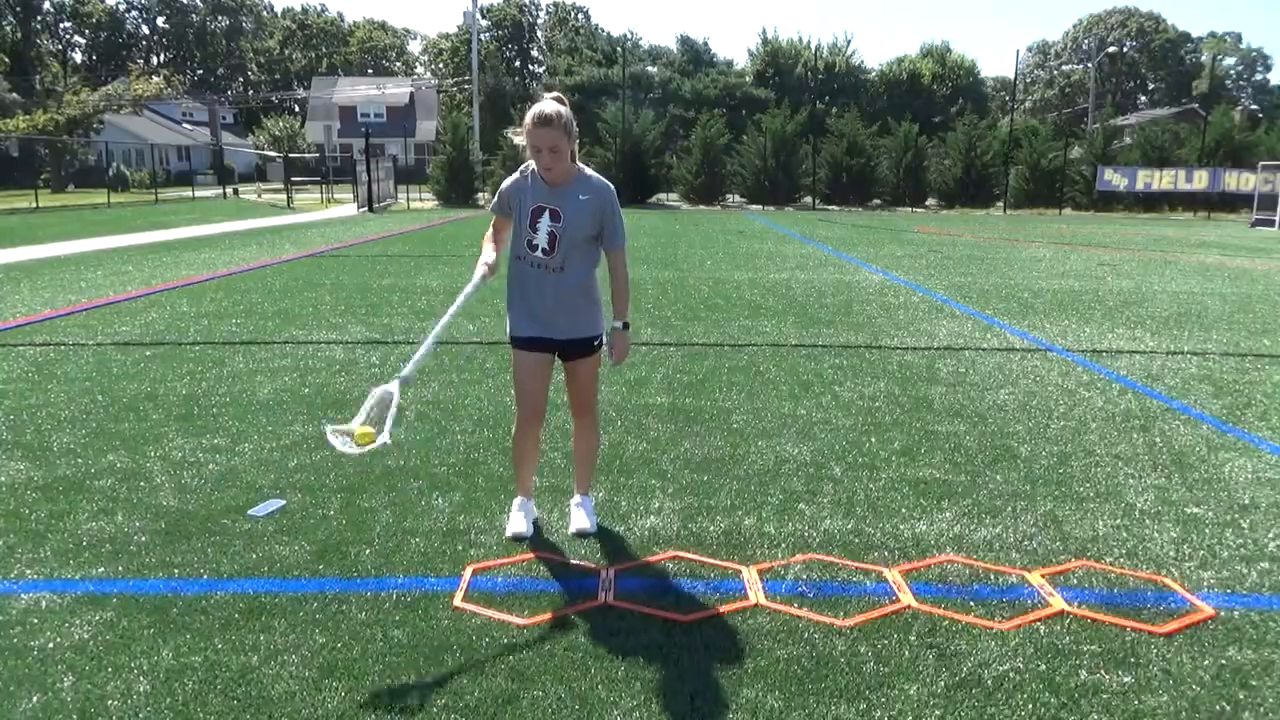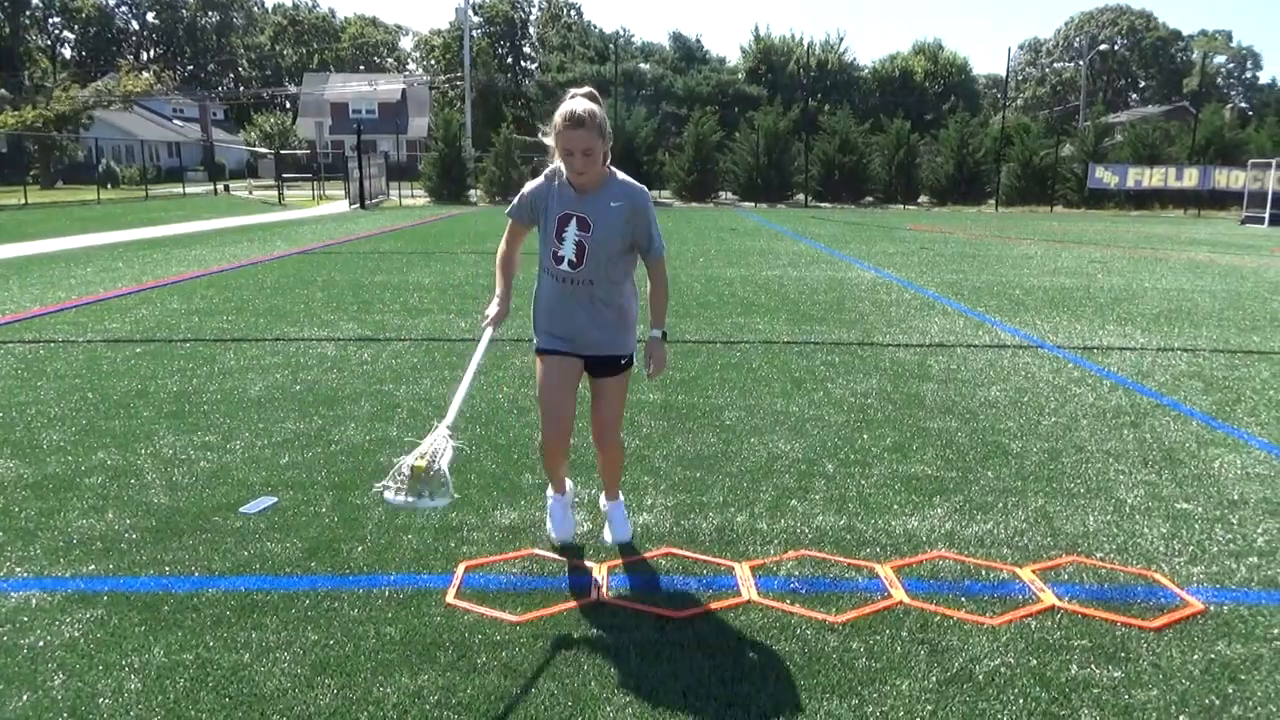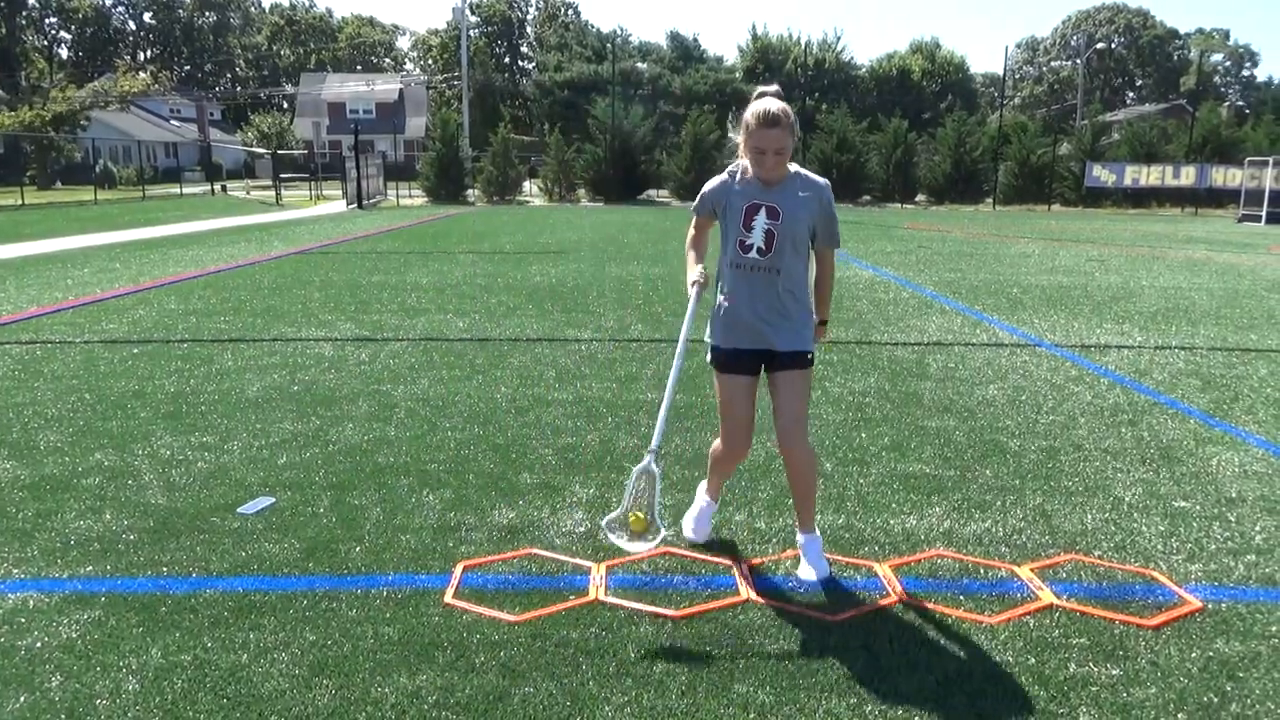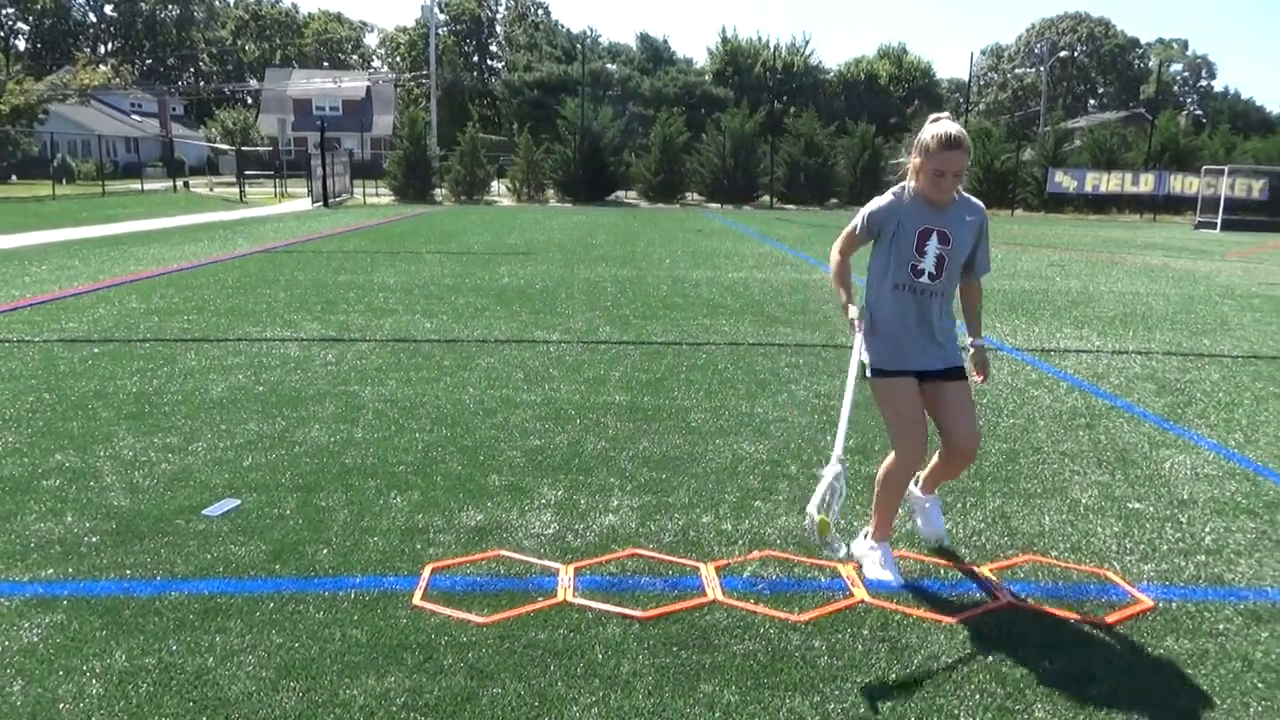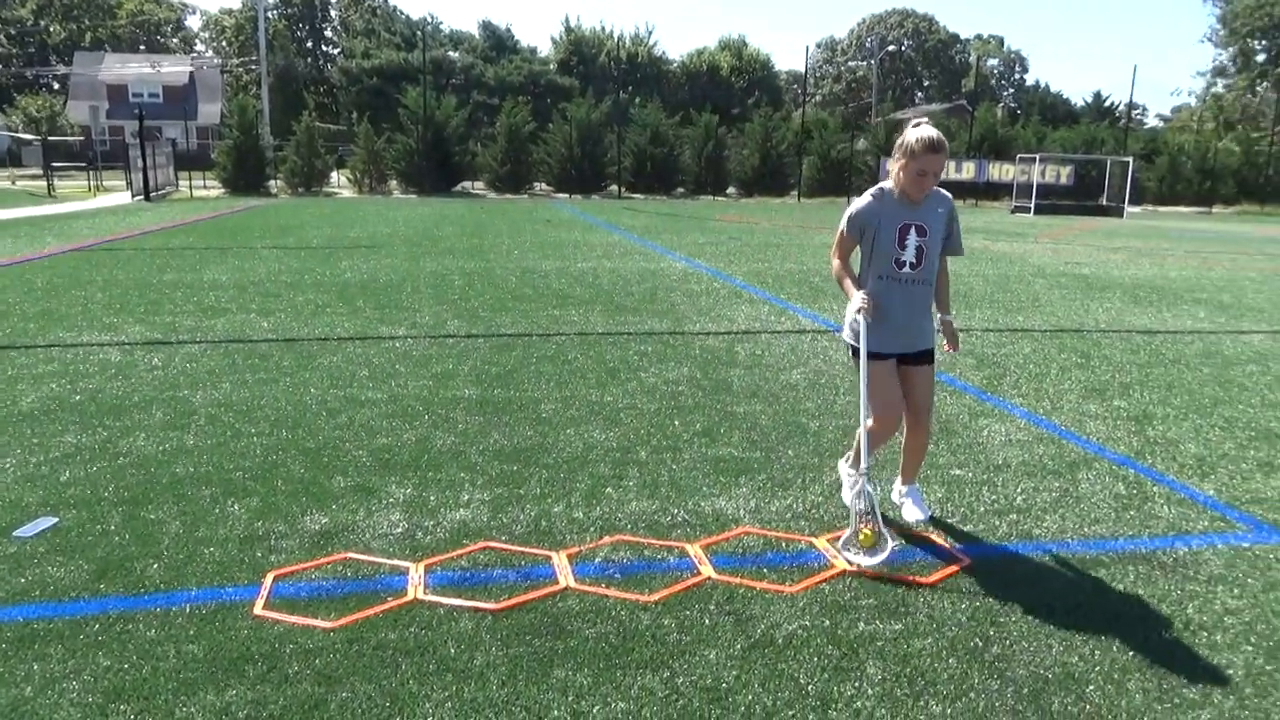
dt=1s
person 1, frame 1
left shoulder: (598, 193)
right shoulder: (515, 187)
left elbow: (617, 262)
right elbow: (496, 232)
left wrist: (621, 324)
right wrist: (489, 255)
left hip: (581, 323)
right hip: (528, 321)
left knee: (584, 412)
right knee: (529, 414)
left ankle: (582, 497)
right ankle: (523, 500)
person 1, frame 2
left shoulder: (632, 198)
right shoulder: (540, 192)
left elbow: (656, 270)
right elbow: (511, 240)
left wrist: (656, 334)
right wrist: (502, 295)
left hip: (611, 336)
right hip: (555, 333)
left knee: (606, 435)
right knee: (555, 431)
left ankle: (613, 501)
right ankle: (559, 492)
person 1, frame 3
left shoulder: (815, 192)
right shoulder: (721, 188)
left elbow: (825, 261)
right elbow: (696, 233)
left wrist: (821, 319)
right wrist: (695, 269)
left hip: (791, 334)
right hip: (733, 331)
left knee: (794, 441)
right knee: (736, 440)
left ankle: (808, 535)
right ankle: (709, 496)
person 1, frame 4
left shoulder: (973, 215)
right shoulder: (887, 209)
left elbow: (970, 282)
right elbow: (840, 253)
left wrist: (977, 343)
right wrist: (850, 303)
left hip: (939, 348)
right hip: (888, 347)
left knee: (964, 445)
right knee: (910, 450)
left ankle: (924, 489)
right ankle: (873, 540)
person 1, frame 5
left shoulder: (944, 206)
right shoulder: (869, 207)
right elbow: (838, 257)
left wrist: (945, 316)
right wrist: (853, 293)
left hip: (918, 332)
right hip: (872, 330)
left knee: (920, 421)
right knee: (888, 419)
left ankle: (907, 486)
right ankle: (852, 466)
